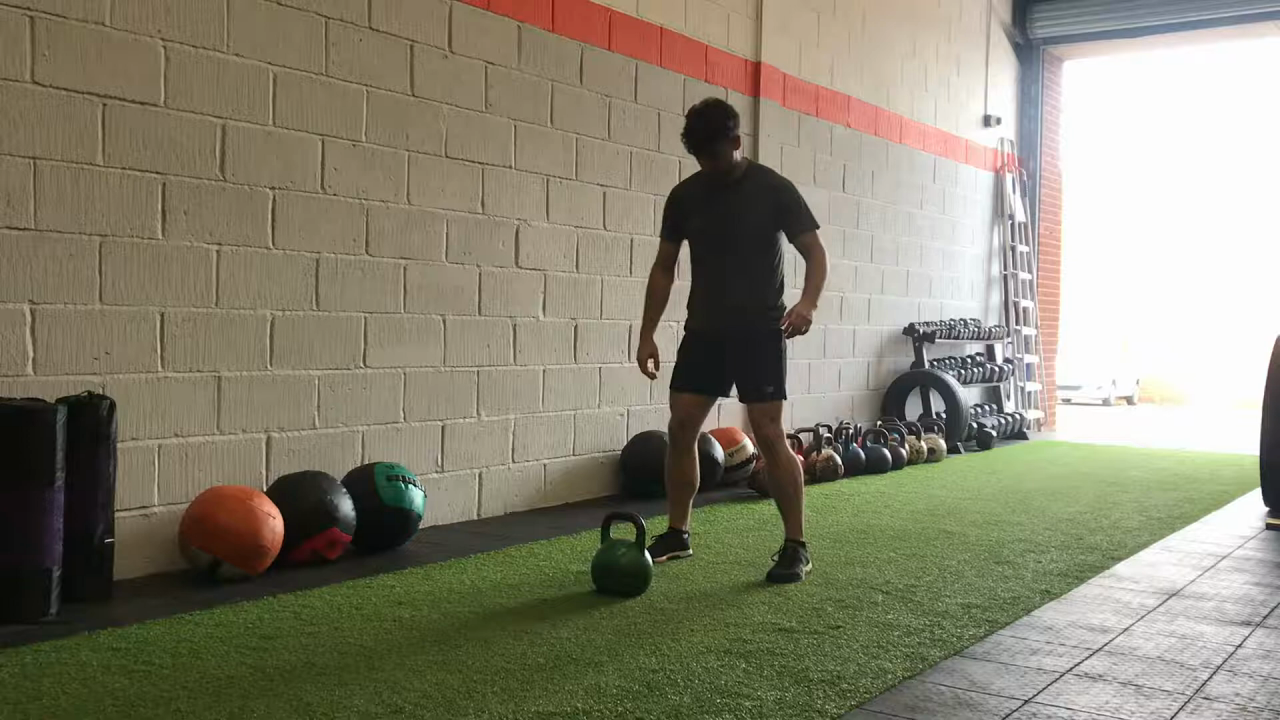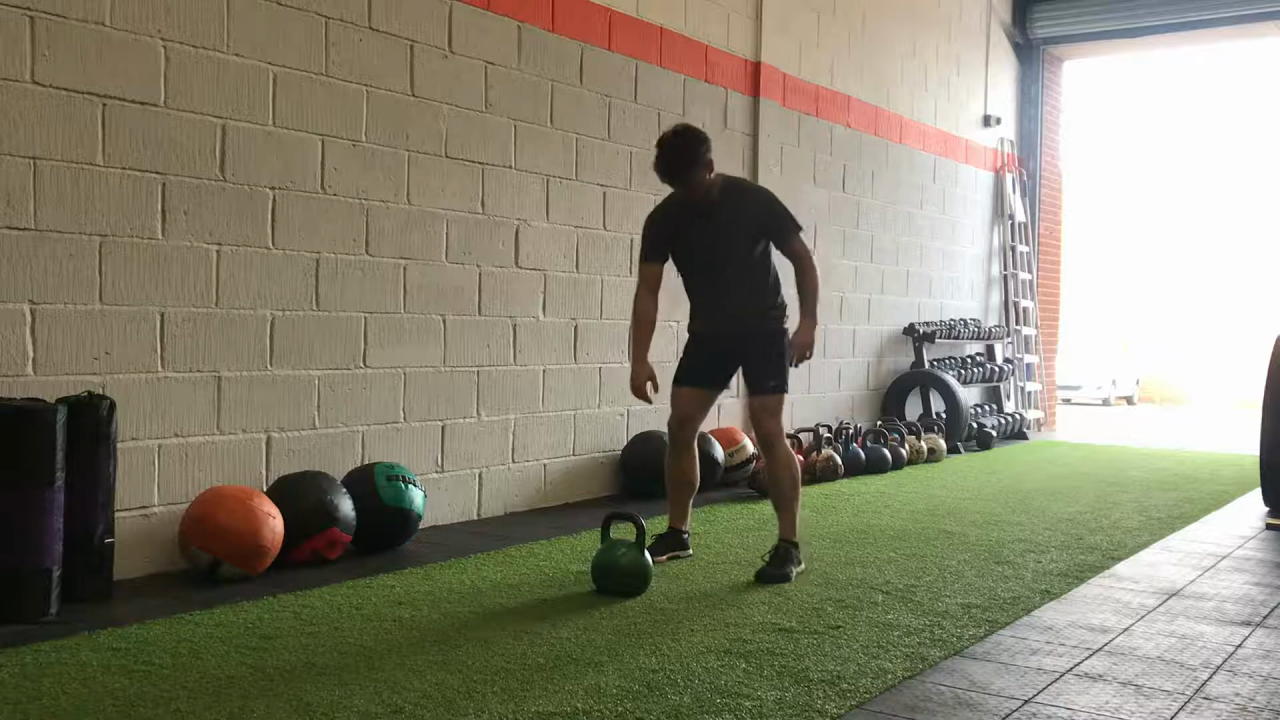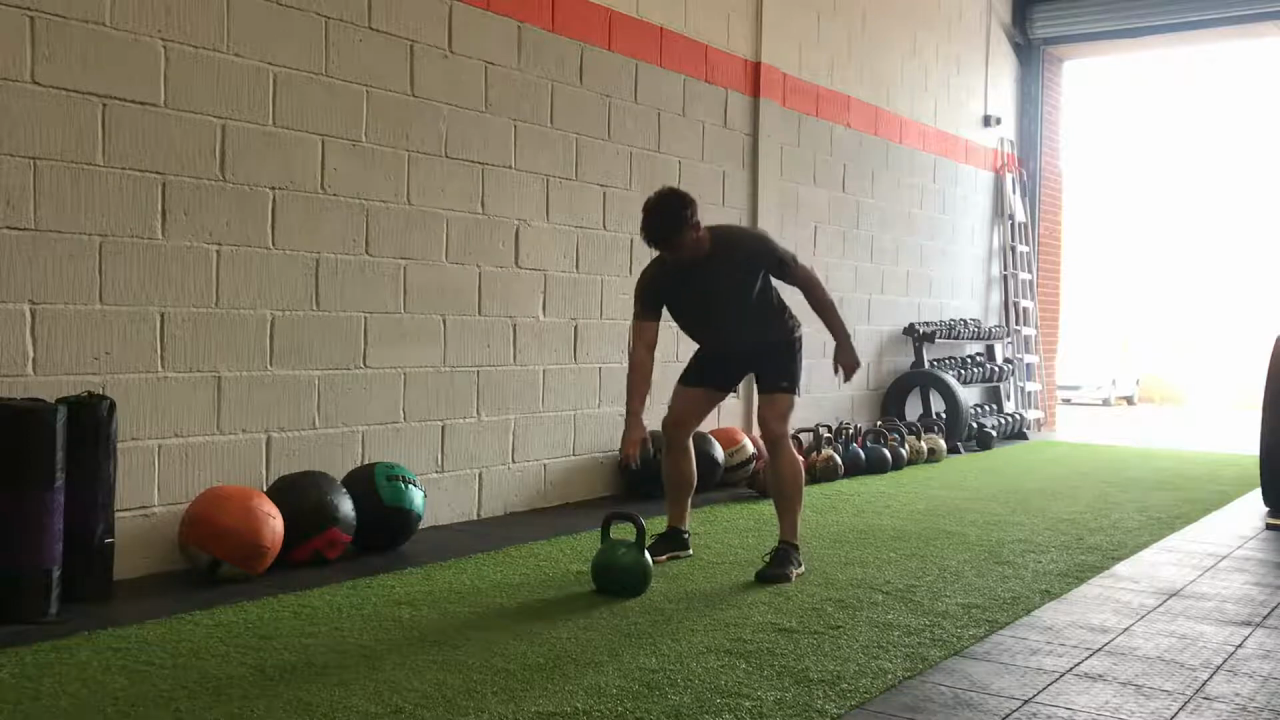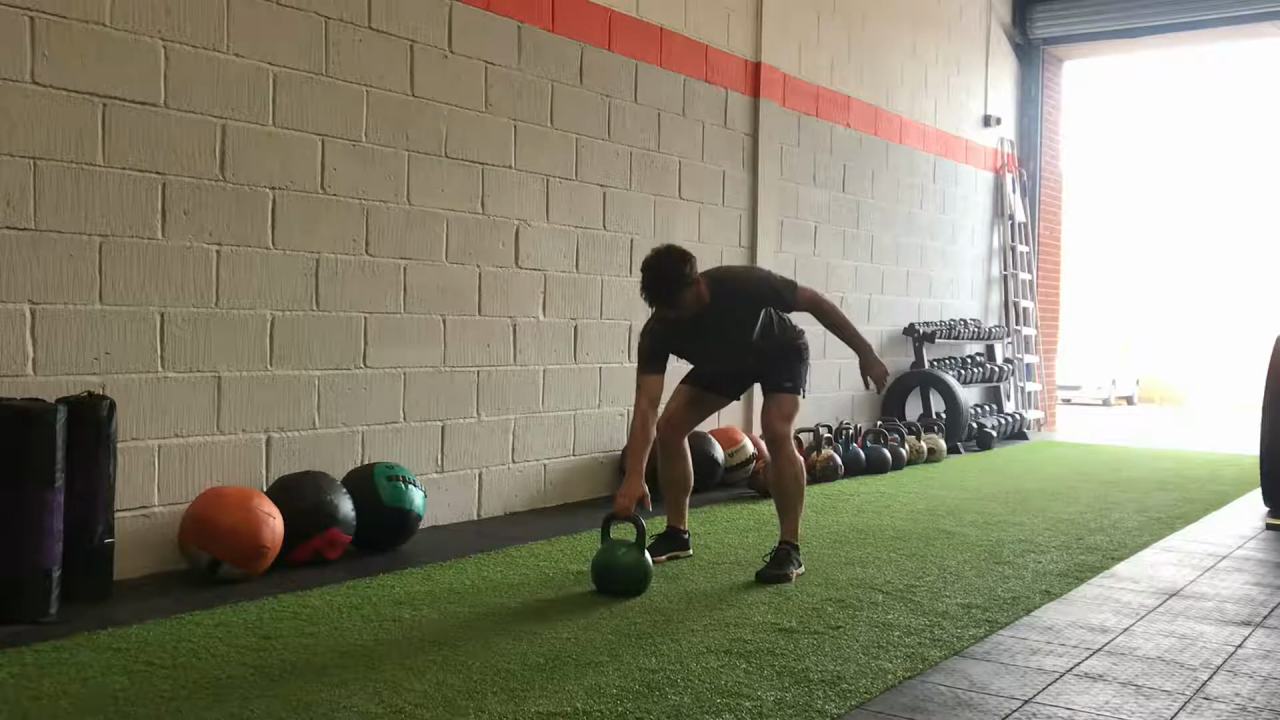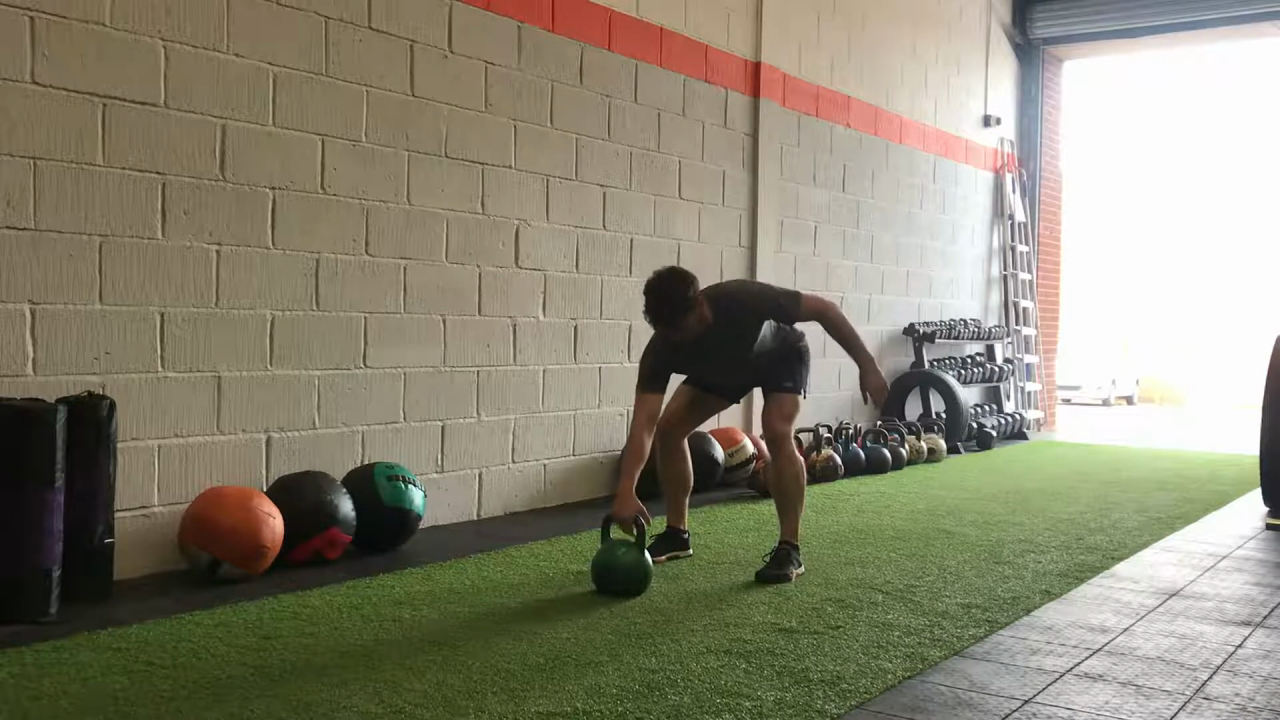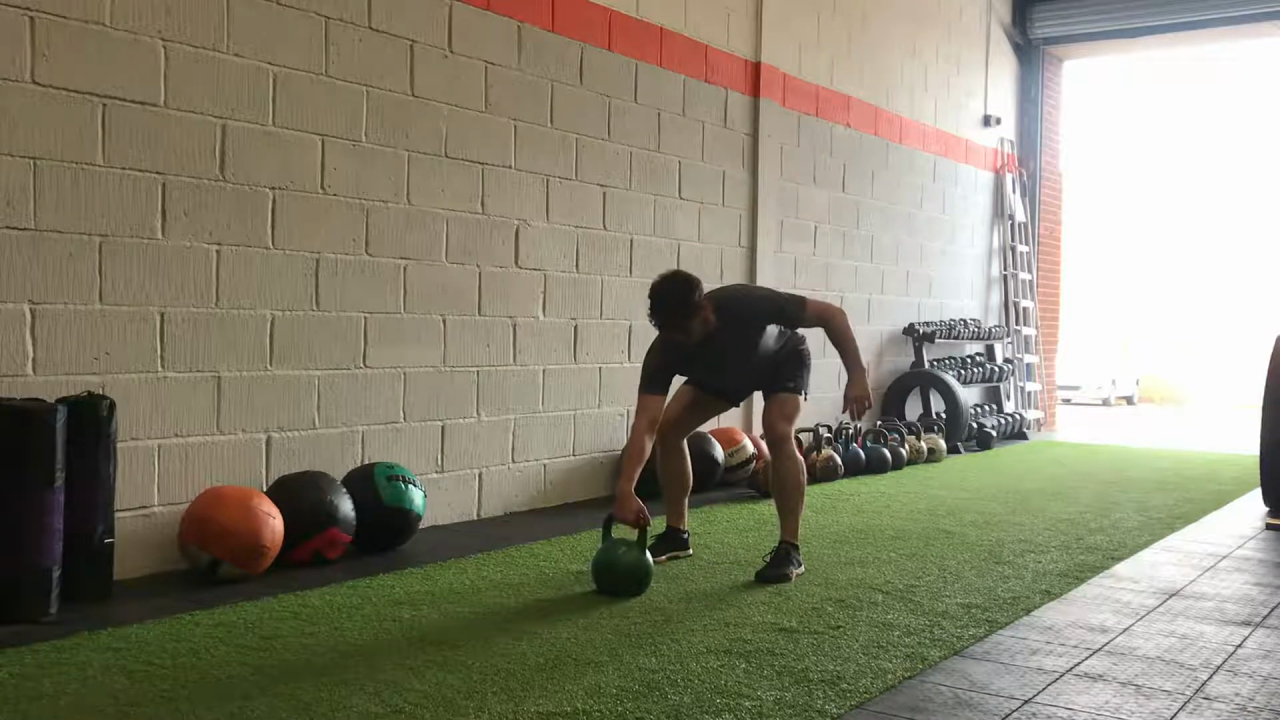
dt=0.2s
person 1, frame 1
left shoulder: (773, 188)
right shoulder: (684, 196)
left elbow: (814, 252)
right elbow: (664, 268)
left wrist: (808, 300)
right wrist: (646, 334)
left hip: (760, 330)
right hip: (704, 331)
left knee: (768, 434)
right knee: (681, 429)
left ankle: (796, 545)
right ankle: (677, 533)
person 1, frame 2
left shoulder: (753, 200)
right shoulder: (662, 219)
left elbow: (802, 260)
right elbow: (647, 293)
left wrist: (807, 325)
right wrist: (639, 360)
left hip: (763, 331)
right hip: (708, 336)
left knee: (767, 429)
right knee: (680, 427)
left ankle: (790, 546)
right ankle: (677, 534)
person 1, frame 3
left shoulder: (744, 244)
right shoulder: (655, 277)
left elbow: (807, 281)
right elbow: (642, 350)
left wrist: (843, 340)
right wrist: (633, 422)
left hip: (775, 343)
right hip: (719, 350)
left knee: (774, 430)
right knee: (675, 428)
left ankle: (789, 549)
right ankle: (677, 534)
person 1, frame 4
left shoulder: (742, 284)
right shoulder: (658, 331)
left elbow: (816, 302)
right elbow: (646, 407)
left wrist: (866, 354)
right wrist: (633, 478)
left hip: (781, 353)
right hip: (720, 365)
left knee: (776, 432)
right knee: (669, 429)
left ankle: (790, 549)
right ankle: (677, 534)
person 1, frame 5
left shoulder: (742, 301)
right shoulder: (661, 350)
left elbow: (825, 309)
right elbow: (644, 424)
left wrist: (866, 365)
right wrist: (625, 491)
left hip: (782, 357)
left knee: (777, 432)
right knee: (668, 430)
left ankle: (789, 549)
right ankle: (677, 533)
person 1, frame 6
left shoulder: (746, 304)
right shoulder: (664, 352)
left elbow: (832, 314)
right elbow: (646, 425)
left wrist: (857, 375)
right wrist: (624, 490)
left hip: (783, 359)
right hip: (721, 374)
left knee: (778, 432)
right knee: (668, 430)
left ankle: (789, 550)
right ankle: (676, 534)
